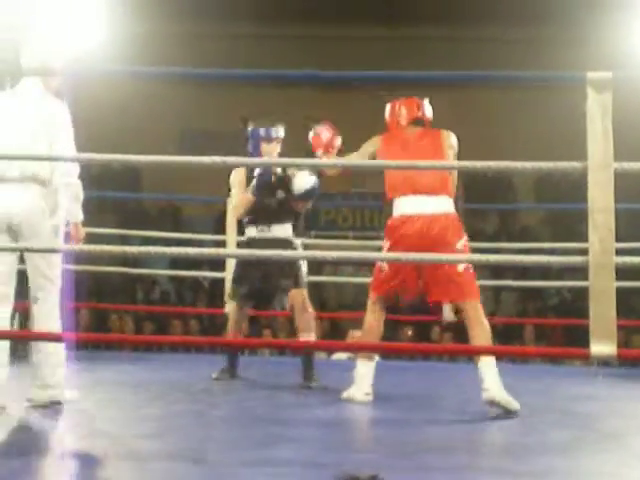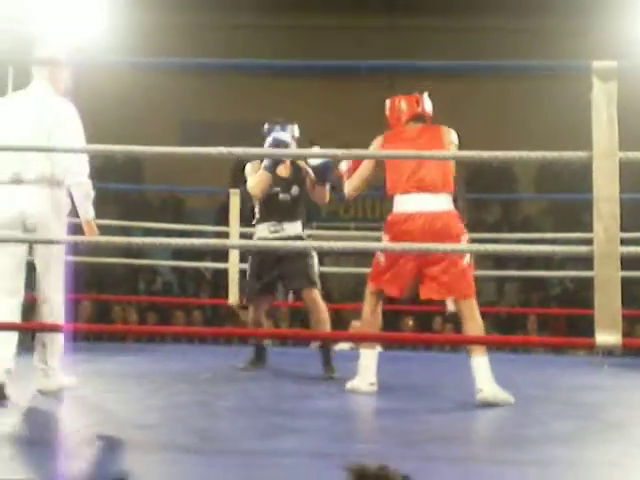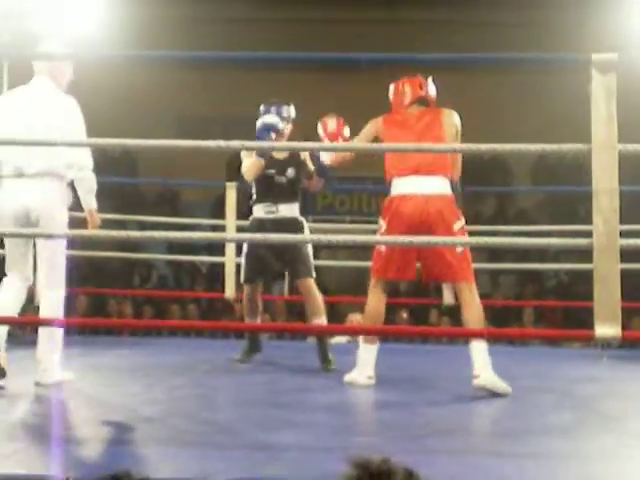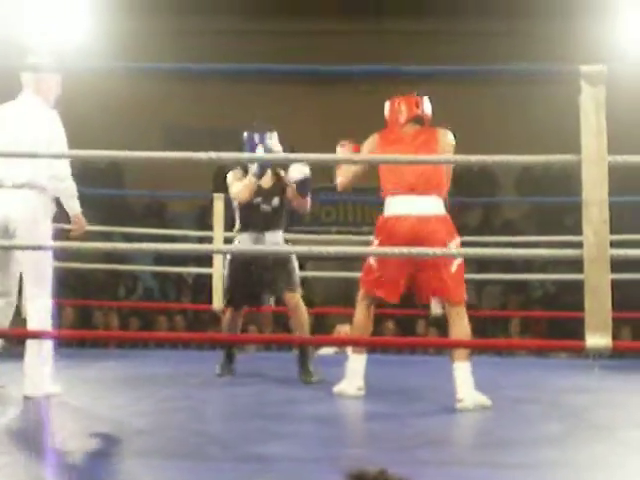
dt=0.2s
person 1, frame 1
right shoulder: (53, 107)
right elbow: (65, 167)
right wrist: (76, 216)
right hip: (33, 199)
right knee: (45, 293)
right ankle: (47, 384)
person 1, frame 2
right shoulder: (63, 109)
right elbow: (76, 166)
right wrist: (87, 214)
right hip: (46, 199)
right knee: (50, 290)
right ankle: (49, 372)
person 1, frame 3
right shoulder: (64, 103)
right elbow: (79, 159)
right wrist: (90, 205)
right hip: (48, 193)
right knee: (51, 282)
right ankle: (48, 367)
person 1, frame 4
right shoulder: (46, 115)
right elbow: (59, 170)
right wrist: (73, 208)
right hip: (30, 204)
right knee: (37, 293)
right ankle: (37, 379)
person 2, frame 1
left shoulder: (381, 142)
right shoulder: (447, 138)
left elbow: (334, 168)
left wrist: (323, 147)
left hip: (404, 223)
right hip: (444, 222)
left knee: (376, 302)
right knee: (471, 304)
left ankle: (362, 385)
right ankle: (491, 384)
person 2, frame 2
left shoulder: (385, 141)
right shoulder: (447, 135)
left elbow: (352, 190)
left wrist: (346, 175)
left hip: (404, 220)
right hip: (444, 219)
left knee: (374, 295)
right knee: (467, 302)
left ankle: (365, 375)
right ankle: (486, 383)
person 2, frame 3
left shoulder: (384, 122)
right shoulder: (449, 118)
left elbow: (339, 157)
right elbow: (454, 173)
left hip: (400, 204)
right hip: (440, 203)
left knee: (378, 284)
right knee: (465, 286)
left ankle: (364, 367)
right ankle: (482, 370)
person 2, frame 4
left shoulder: (378, 140)
right shoulder: (444, 138)
left elbow: (342, 181)
left wrist: (345, 160)
left hip: (394, 223)
right hip: (434, 223)
left knee: (367, 299)
right knee: (455, 306)
left ankle: (354, 380)
right ankle: (465, 390)
person 3, frame 1
left shoulder: (288, 170)
right shoulder: (241, 172)
left elbow: (301, 207)
right elbow: (237, 209)
left wrist: (306, 193)
right wrist: (257, 184)
left hip: (283, 242)
right hip: (253, 243)
left knee: (299, 296)
right knee: (238, 304)
left ankle: (308, 365)
right ankle: (232, 362)
person 3, frame 2
left shoulder: (301, 167)
right shoulder: (256, 167)
left elbow: (321, 199)
right elbow: (256, 190)
left wrist: (323, 175)
right wrist: (271, 161)
left hip: (294, 240)
right hip: (264, 242)
left knee: (311, 295)
right knee: (256, 304)
left ankle: (327, 359)
right ankle: (260, 353)
person 3, frame 3
left shoulder: (299, 152)
right shoulder: (251, 150)
left elbow: (314, 185)
right elbow: (248, 173)
left wrist: (319, 166)
right wrist: (264, 143)
left hip: (291, 224)
right hip: (262, 224)
left knee: (306, 283)
right knee: (251, 286)
left ankle: (323, 348)
right ankle: (253, 341)
person 3, frame 4
left shoulder: (284, 176)
right shoulder: (238, 175)
left elbow: (304, 207)
right elbow: (240, 196)
left wrist: (304, 186)
right wrist: (258, 170)
left hip: (276, 249)
right hip: (245, 250)
left knee: (294, 300)
right knee: (233, 309)
left ankle: (304, 363)
right ankle: (228, 357)
